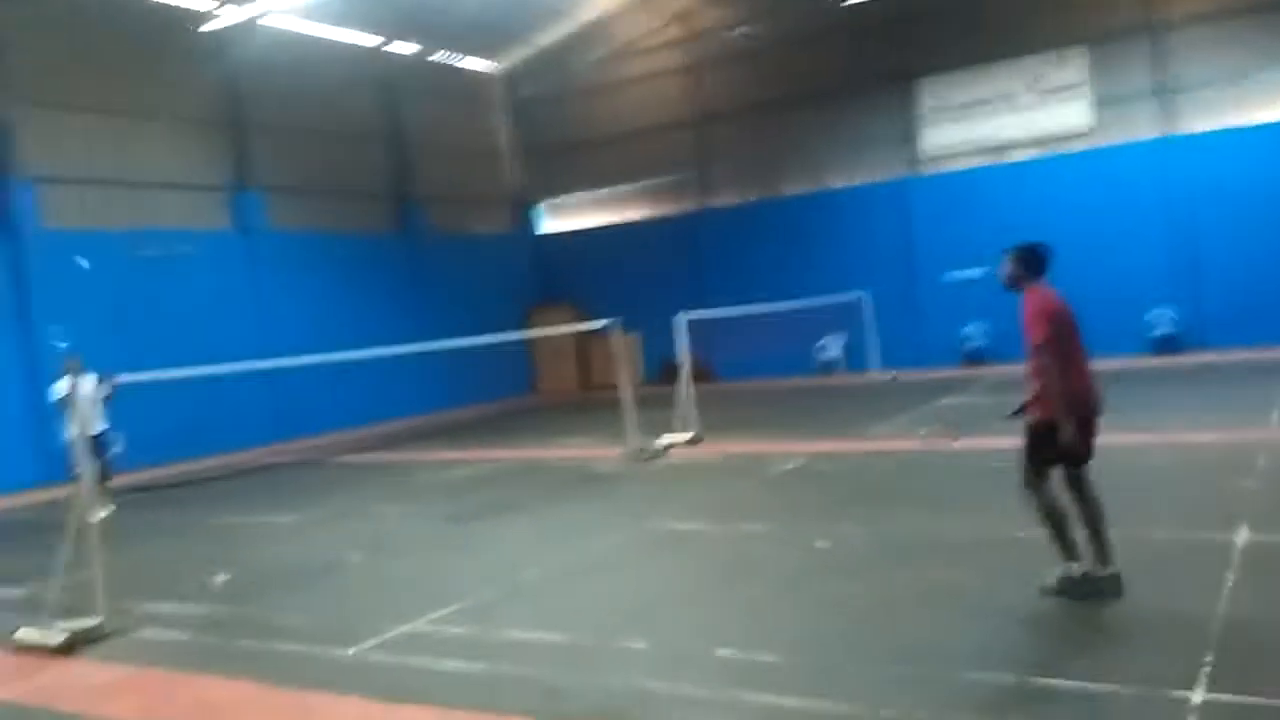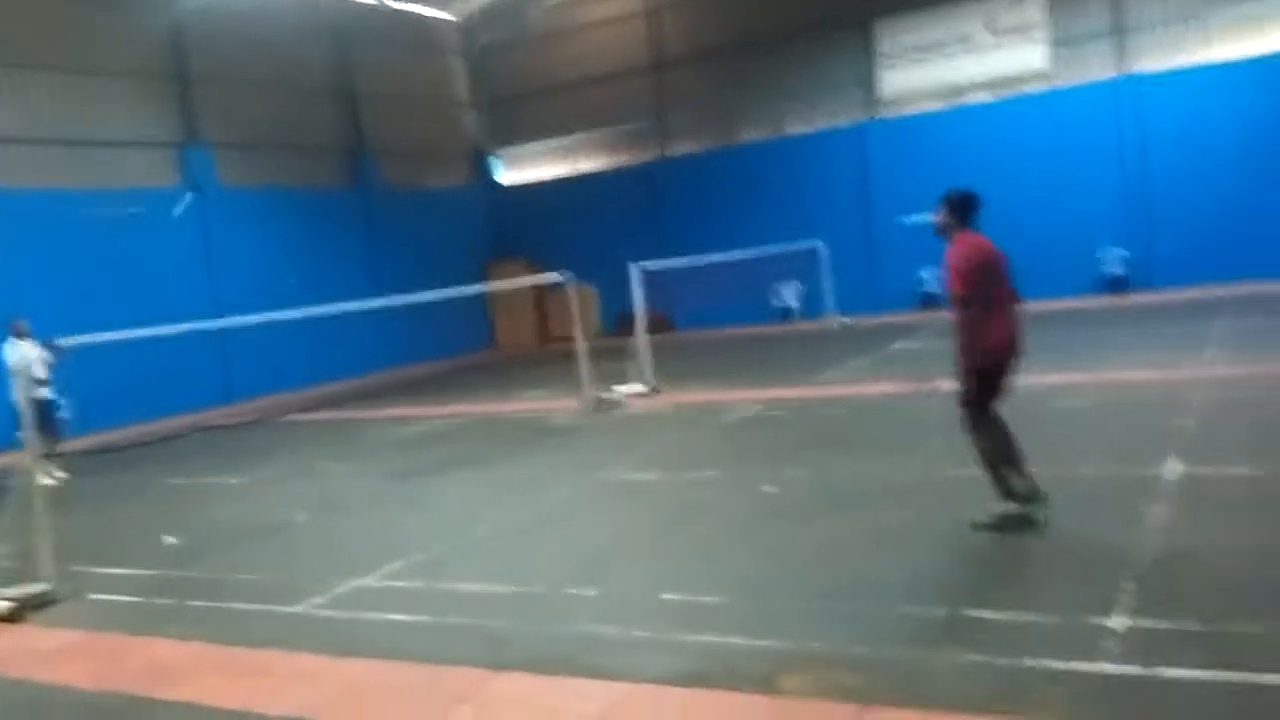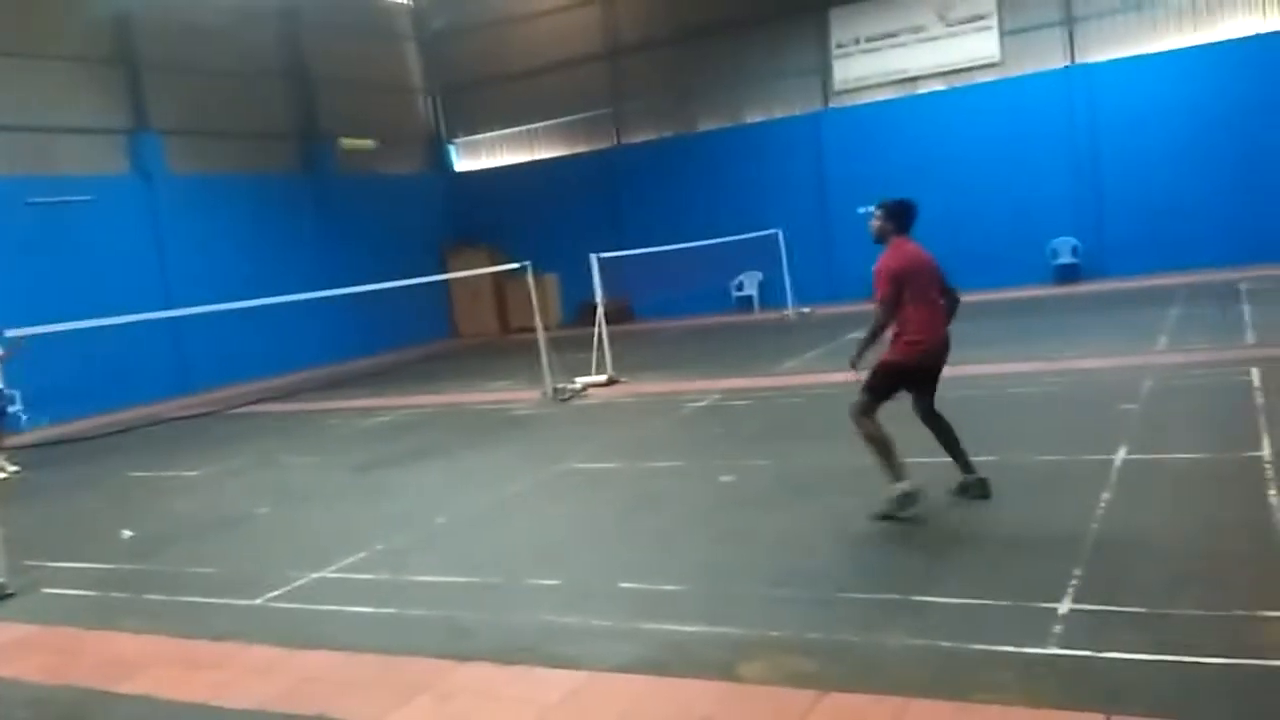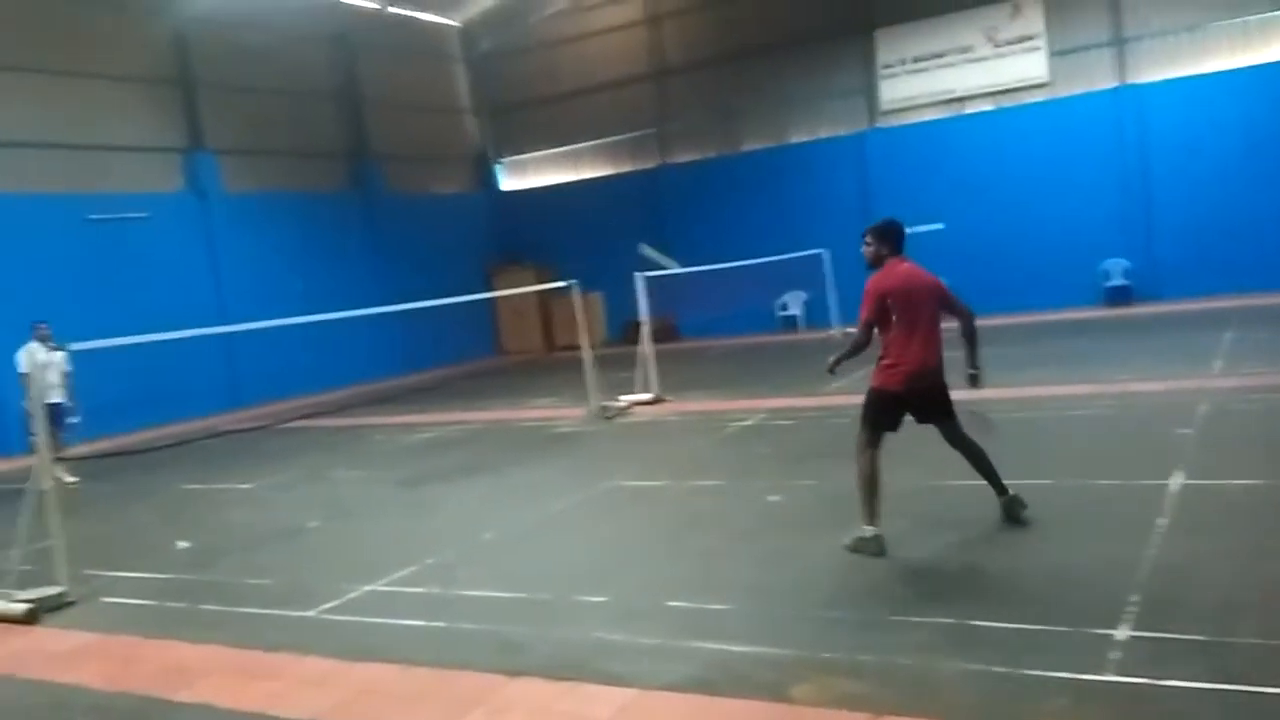
dt=0.3s
person 1, frame 1
left shoulder: (1035, 304)
right shoulder: (1050, 299)
left elbow: (1049, 364)
left wrist: (1062, 420)
right wrist: (1035, 398)
left hip: (1055, 411)
right hip: (1080, 404)
left knee: (1034, 482)
right knee: (1078, 482)
left ankle: (1075, 567)
right ankle: (1104, 570)
person 1, frame 2
left shoulder: (958, 254)
right shoulder: (987, 248)
left elbow: (964, 315)
right elbow: (1011, 297)
left wrist: (966, 372)
left hip: (981, 353)
right hip: (1002, 345)
left knee: (978, 424)
right knee: (985, 417)
left ankle: (1013, 506)
right ankle: (1022, 483)
person 1, frame 3
left shoulder: (889, 262)
right shoulder: (923, 256)
left elbow: (883, 319)
right elbow: (951, 299)
left wrist: (861, 350)
left hip: (906, 351)
right hip: (934, 348)
left knee: (862, 411)
right knee: (926, 409)
left ankle: (901, 485)
right ankle: (972, 477)
person 1, frame 4
left shoulder: (878, 284)
right shoulder: (927, 278)
left elbow: (862, 340)
right elbow: (966, 317)
left wrist: (838, 359)
right wrist: (972, 363)
left hip: (893, 378)
right hip: (930, 375)
left knee: (867, 445)
right knee: (955, 435)
left ankle: (870, 531)
right ankle: (1007, 498)
